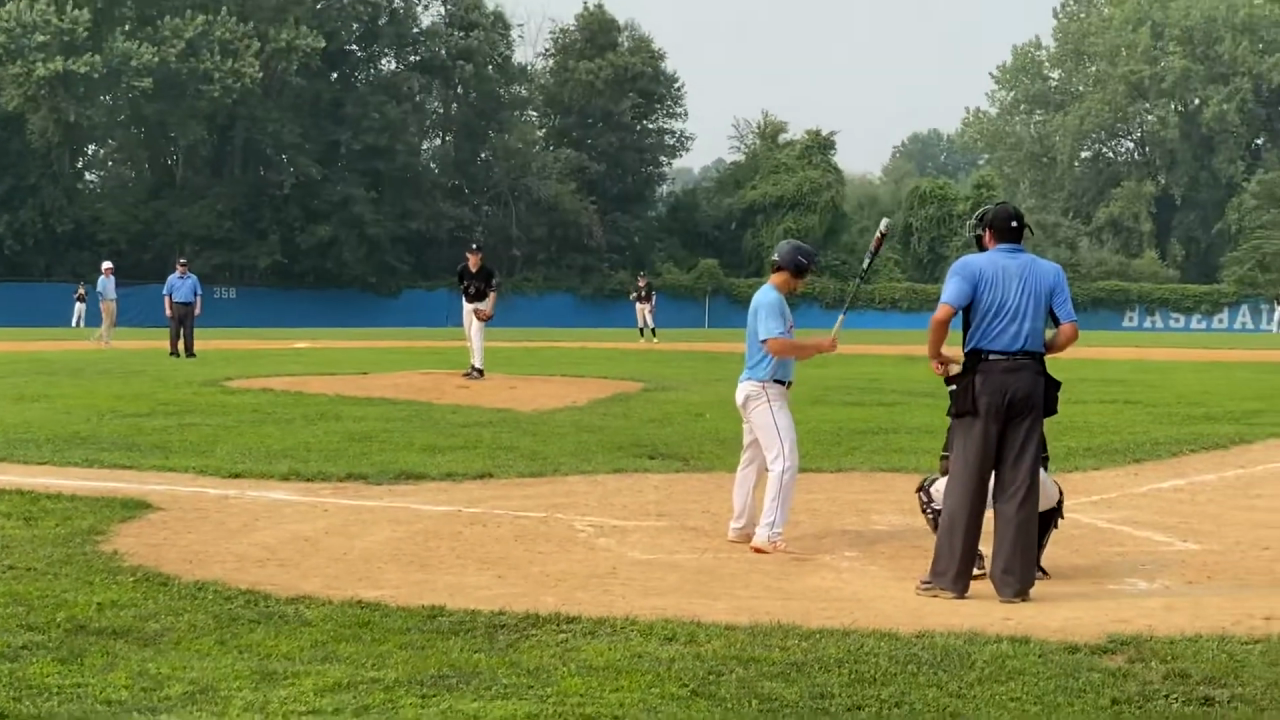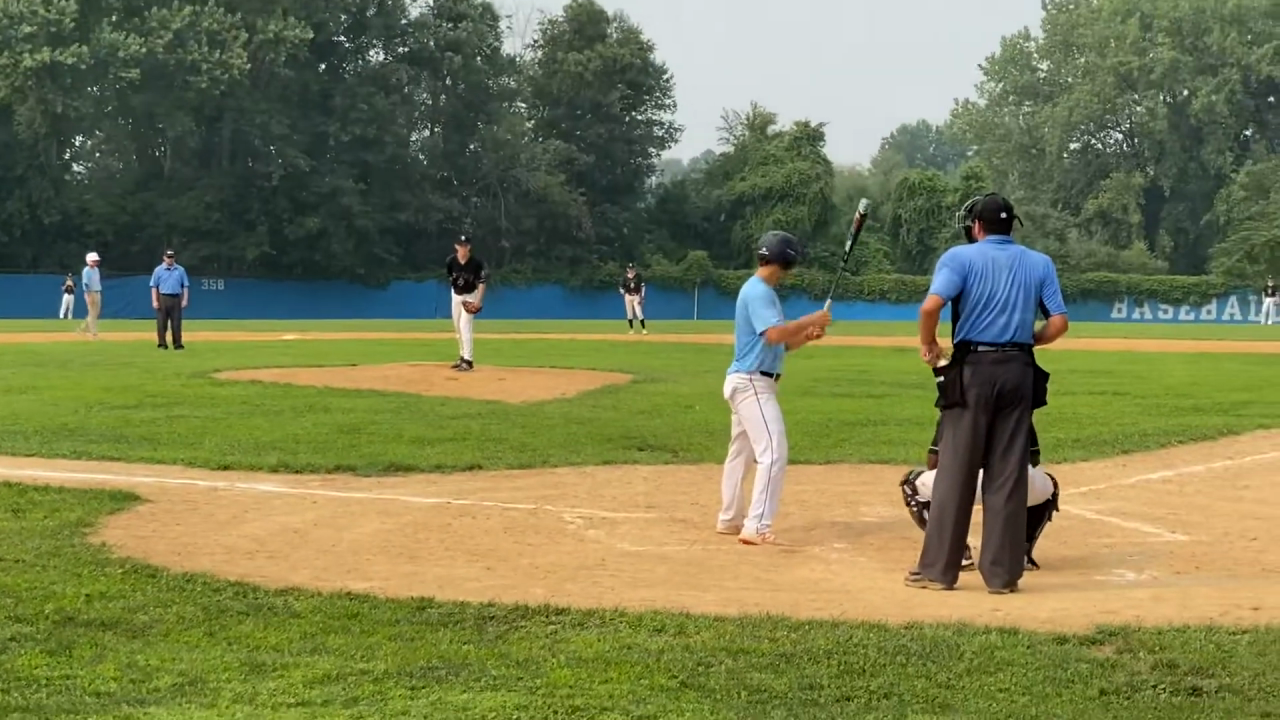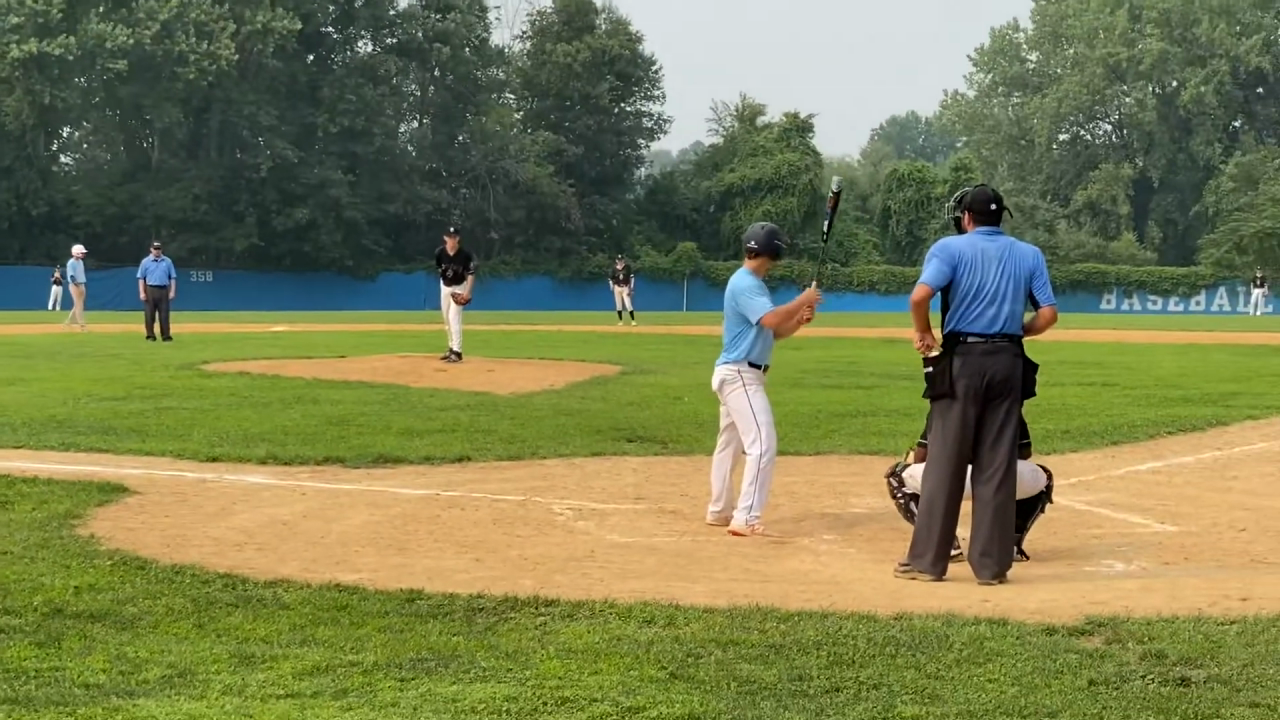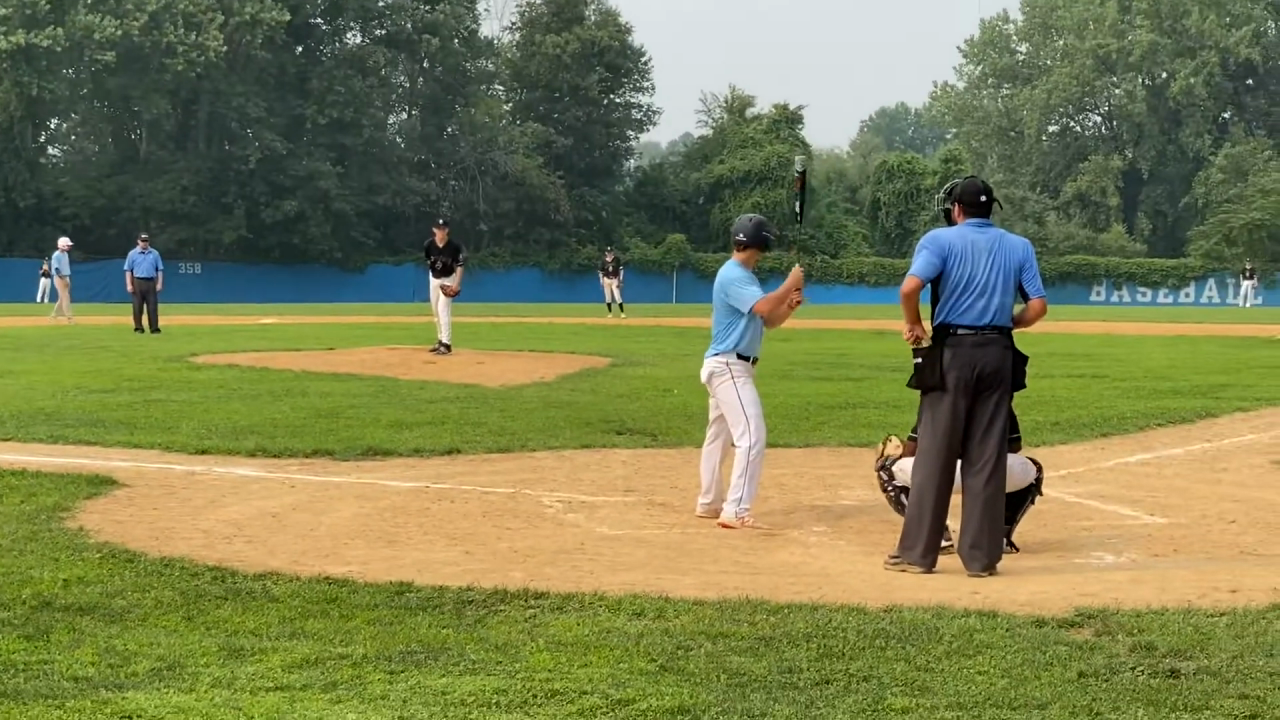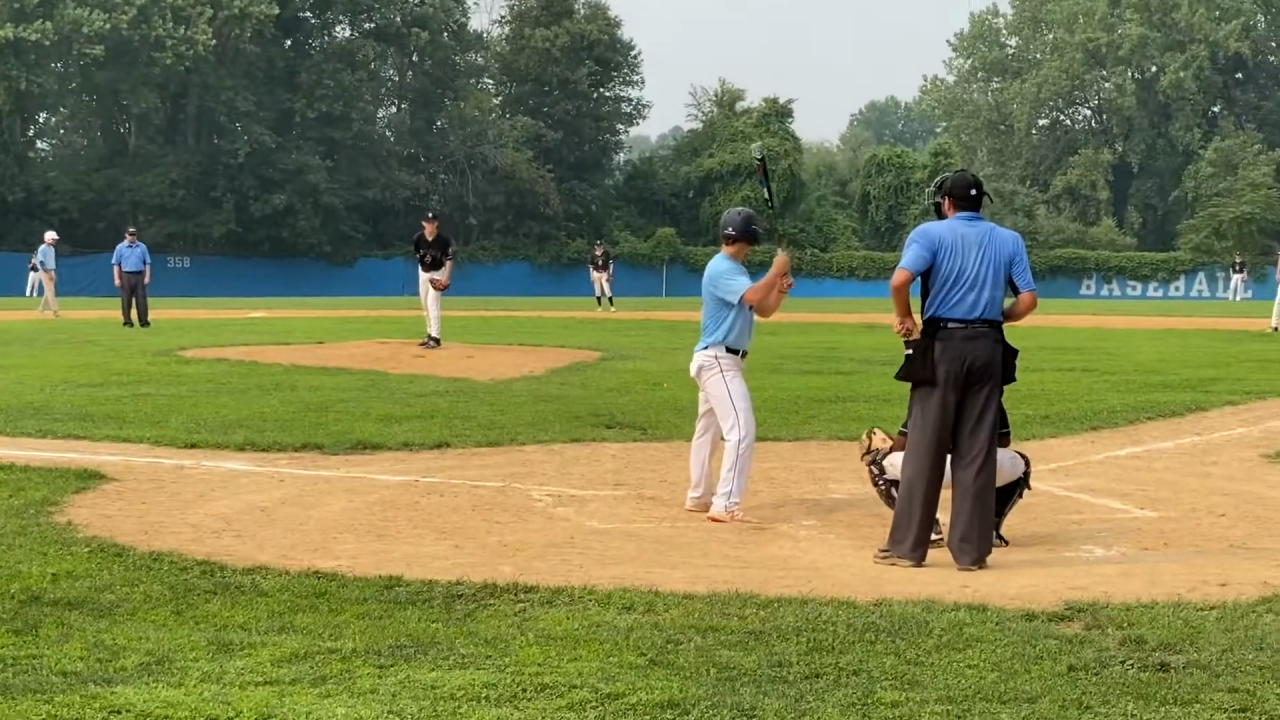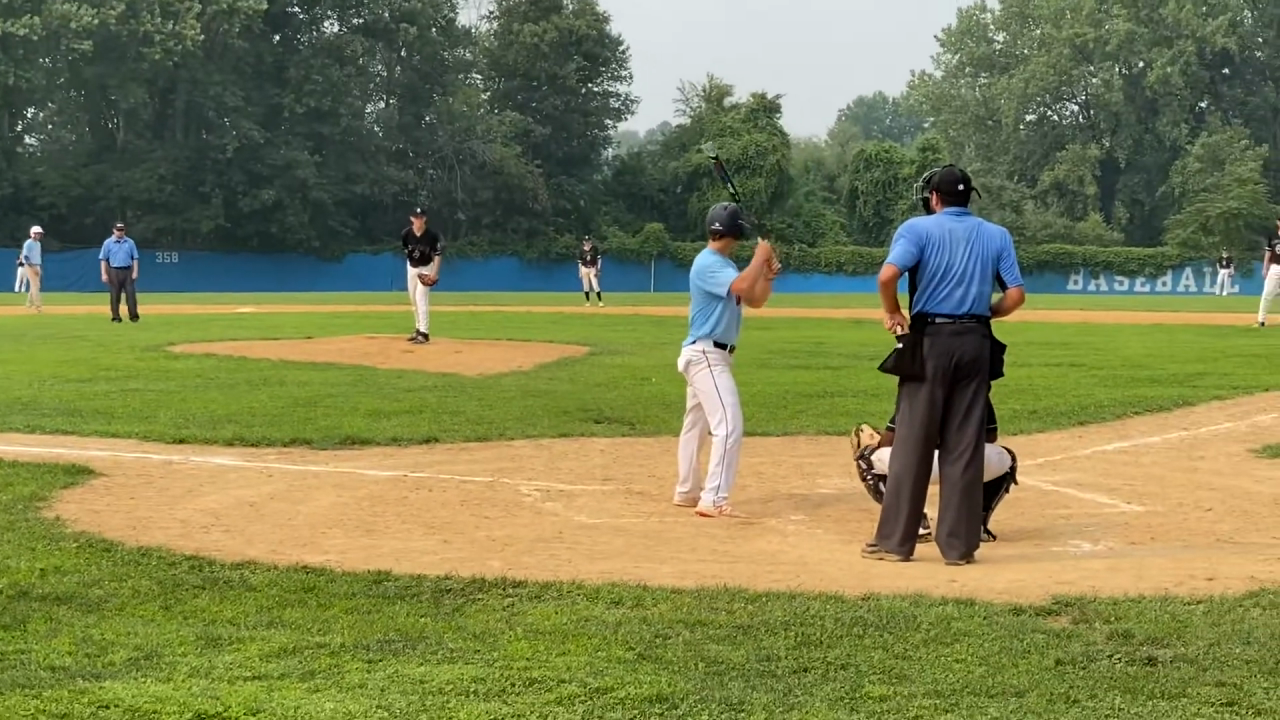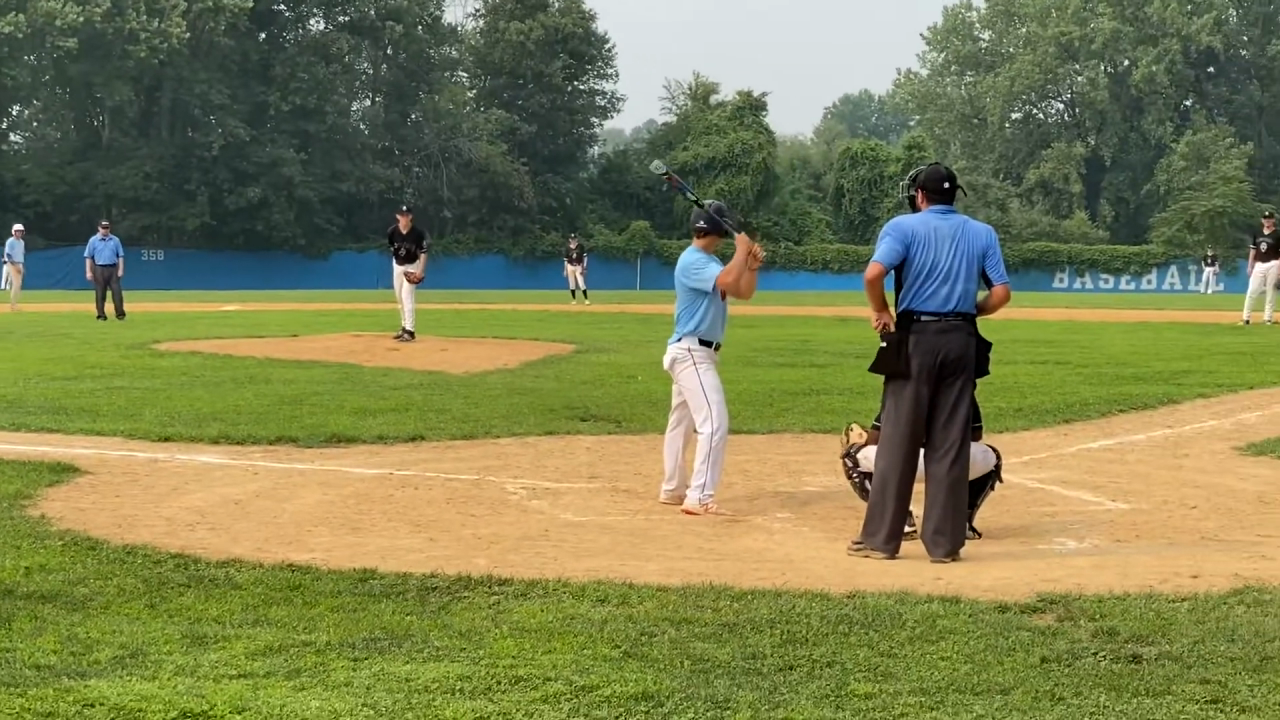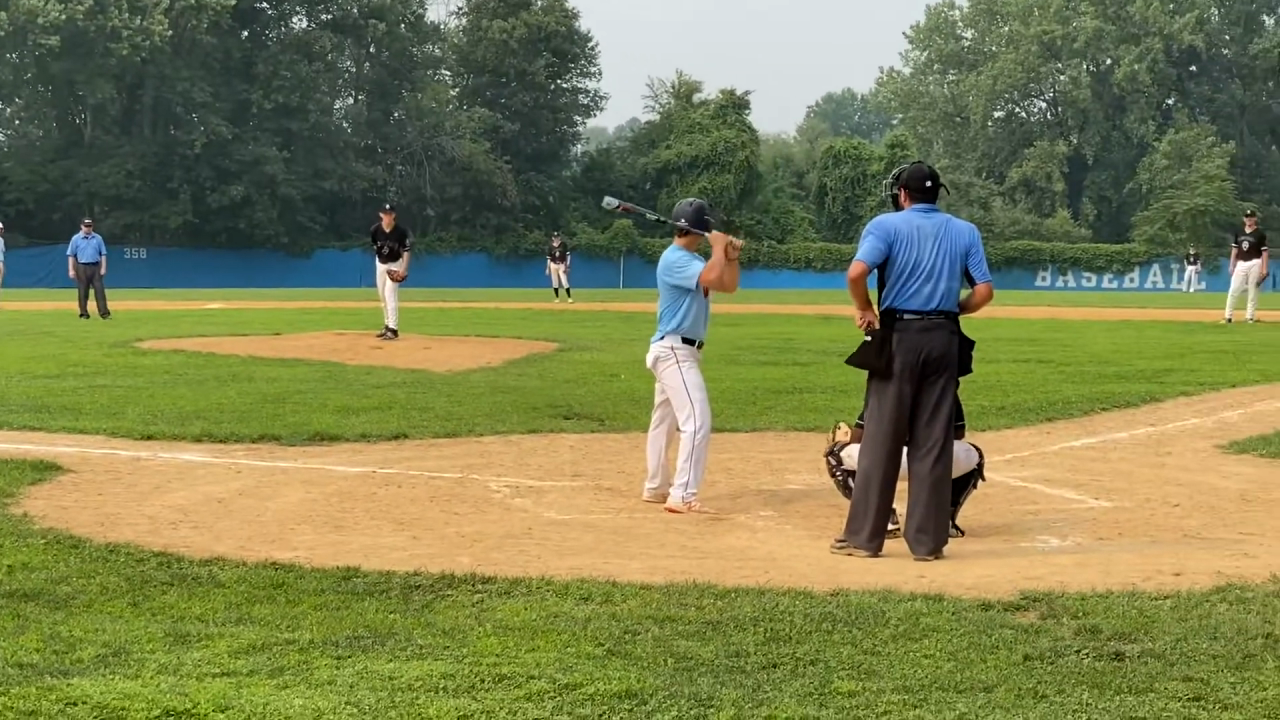
dt=0.1s
person 1, frame 1
left shoulder: (971, 265)
right shoulder: (1051, 271)
left elbow: (942, 316)
right elbow: (1069, 332)
left wrist: (936, 354)
left hip: (984, 377)
right hip: (1030, 380)
left knee: (967, 478)
right knee: (1020, 483)
left ankle: (949, 578)
right ankle: (1014, 581)
person 1, frame 2
left shoulder: (960, 256)
right shoulder: (1040, 263)
left elbow: (931, 305)
right elbow: (1058, 323)
left wrist: (928, 343)
left hip: (972, 369)
right hip: (1018, 371)
left knee: (956, 469)
right knee: (1009, 474)
left ankle: (938, 569)
right ankle: (1002, 572)
person 1, frame 3
left shoulder: (950, 247)
right shoulder: (1030, 254)
left elbow: (920, 296)
right elbow: (1048, 314)
left wrist: (923, 332)
left hip: (963, 359)
right hip: (1008, 362)
left knee: (945, 461)
right knee: (998, 465)
left ankle: (927, 560)
right ankle: (992, 563)
person 1, frame 4
left shoulder: (940, 239)
right shoulder: (1020, 246)
left elbow: (910, 287)
right elbow: (1037, 307)
left wrist: (913, 323)
left hip: (952, 351)
right hip: (997, 353)
left knee: (935, 453)
right knee: (988, 457)
left ankle: (917, 552)
right ankle: (982, 556)
person 1, frame 5
left shoulder: (930, 232)
right shoulder: (1010, 240)
left elbow: (899, 280)
right elbow: (1028, 300)
left wrist: (904, 316)
left hip: (941, 345)
right hip: (987, 347)
left knee: (925, 446)
right knee: (978, 450)
left ankle: (907, 546)
right ankle: (971, 550)
person 1, frame 6
left shoulder: (918, 227)
right shoulder: (998, 235)
left elbow: (887, 275)
right elbow: (1015, 295)
left wrist: (893, 312)
left hip: (930, 340)
right hip: (975, 342)
left knee: (913, 441)
right knee: (965, 445)
left ankle: (895, 540)
right ankle: (959, 544)
person 1, frame 7
left shoulder: (903, 226)
right shoulder: (983, 233)
left elbow: (873, 273)
right elbow: (1001, 292)
left wrist: (880, 310)
left hip: (915, 338)
right hip: (961, 340)
left knee: (898, 439)
right knee: (951, 443)
left ankle: (880, 538)
right ankle: (944, 542)
person 1, frame 8
left shoulder: (886, 224)
right shoulder: (966, 231)
left elbow: (857, 272)
right elbow: (984, 291)
left wrist: (865, 309)
left hip: (899, 336)
right hip: (944, 338)
left knee: (882, 437)
right knee: (934, 441)
left ankle: (864, 536)
right ankle: (928, 540)
person 2, frame 1
left shoulder: (775, 299)
right shoulder: (769, 299)
left elbow: (787, 349)
right elbow: (776, 345)
left wrist: (816, 347)
right wrist: (815, 346)
left hip: (758, 390)
right hip: (764, 391)
left knee: (753, 460)
right knee: (785, 461)
left ankle: (740, 527)
right ankle: (767, 536)
person 2, frame 2
left shoulder: (762, 291)
right shoulder: (758, 291)
left elbow: (782, 342)
right elbow: (776, 334)
left wrist: (807, 334)
right wrist: (811, 320)
left hip: (747, 381)
right hip: (752, 383)
left knee: (740, 452)
right knee: (773, 453)
left ankle: (729, 519)
right ankle: (756, 528)
person 2, frame 3
left shoulder: (754, 283)
right shoulder: (744, 283)
left elbow: (776, 331)
right elbow: (772, 320)
left wrist: (800, 318)
right wrist: (802, 299)
left hip: (737, 374)
right hip: (740, 374)
left knee: (729, 444)
right knee: (762, 445)
left ankle: (719, 510)
right ankle: (745, 519)
person 2, frame 4
left shoulder: (743, 275)
right shoulder: (734, 275)
left elbow: (768, 320)
right elbow: (764, 307)
left wrist: (790, 304)
right wrist: (789, 283)
left hip: (726, 366)
right hip: (729, 366)
left knee: (718, 436)
right knee: (751, 437)
left ankle: (709, 503)
right ankle: (735, 512)
person 2, frame 5
left shoulder: (736, 269)
right shoulder: (722, 268)
left elbow: (764, 309)
right elbow: (754, 296)
left wrist: (779, 288)
right wrist: (776, 268)
left hip: (717, 360)
right hip: (719, 360)
left knee: (708, 429)
right knee: (741, 431)
left ankle: (699, 497)
right ankle: (725, 506)
person 2, frame 6
left shoulder: (723, 263)
right shoulder: (709, 263)
left elbow: (754, 300)
right elbow: (743, 286)
left wrist: (767, 276)
right wrist: (760, 256)
left hip: (706, 354)
right hip: (707, 354)
left knee: (696, 424)
right knee: (729, 426)
left ankle: (686, 492)
right ankle: (713, 501)
person 2, frame 7
left shoulder: (709, 261)
right shoulder: (693, 261)
left elbow: (744, 292)
right elbow: (728, 280)
left wrist: (752, 265)
right wrist: (741, 248)
left hip: (692, 352)
right hip: (692, 352)
left knee: (681, 422)
right knee: (714, 423)
left ankle: (673, 489)
right ankle: (699, 498)
person 2, frame 8
left shoulder: (691, 259)
right shoulder: (675, 259)
left elbow: (728, 285)
right elbow: (711, 277)
left wrist: (732, 258)
right wrist: (719, 246)
left hip: (675, 350)
right hip: (675, 350)
left knee: (664, 420)
right knee: (697, 422)
left ankle: (656, 487)
right ankle: (682, 497)
